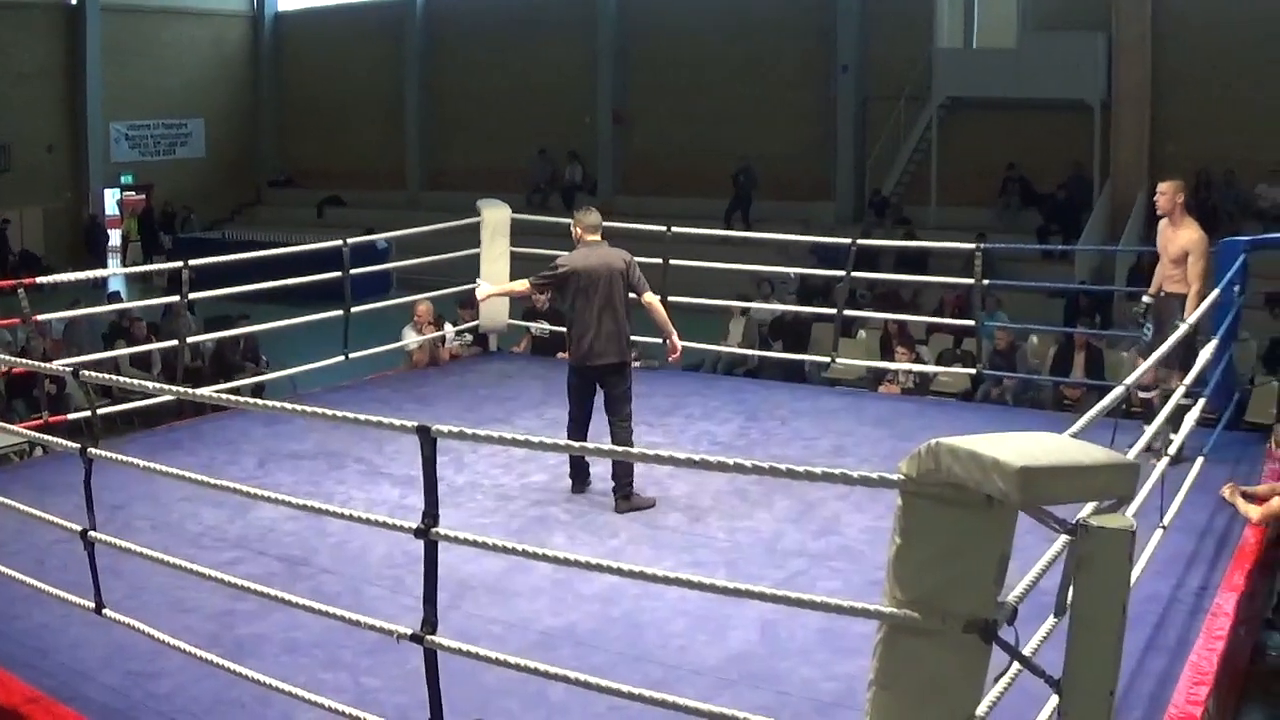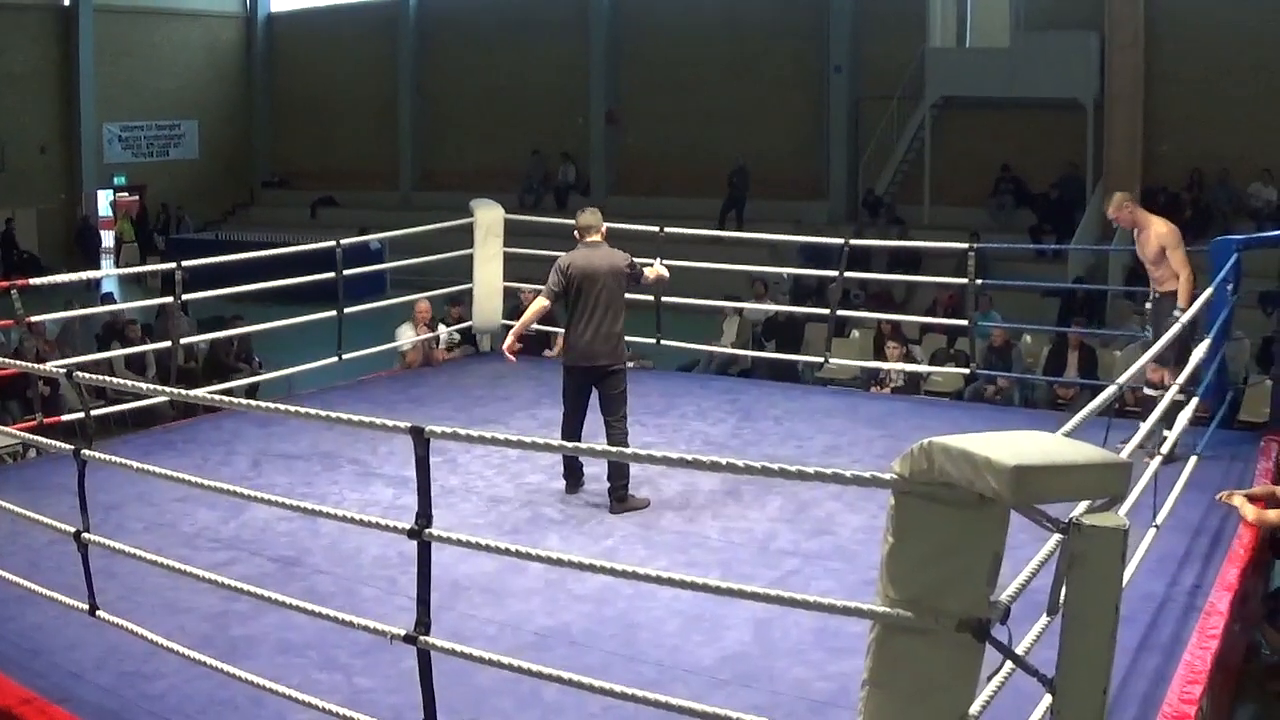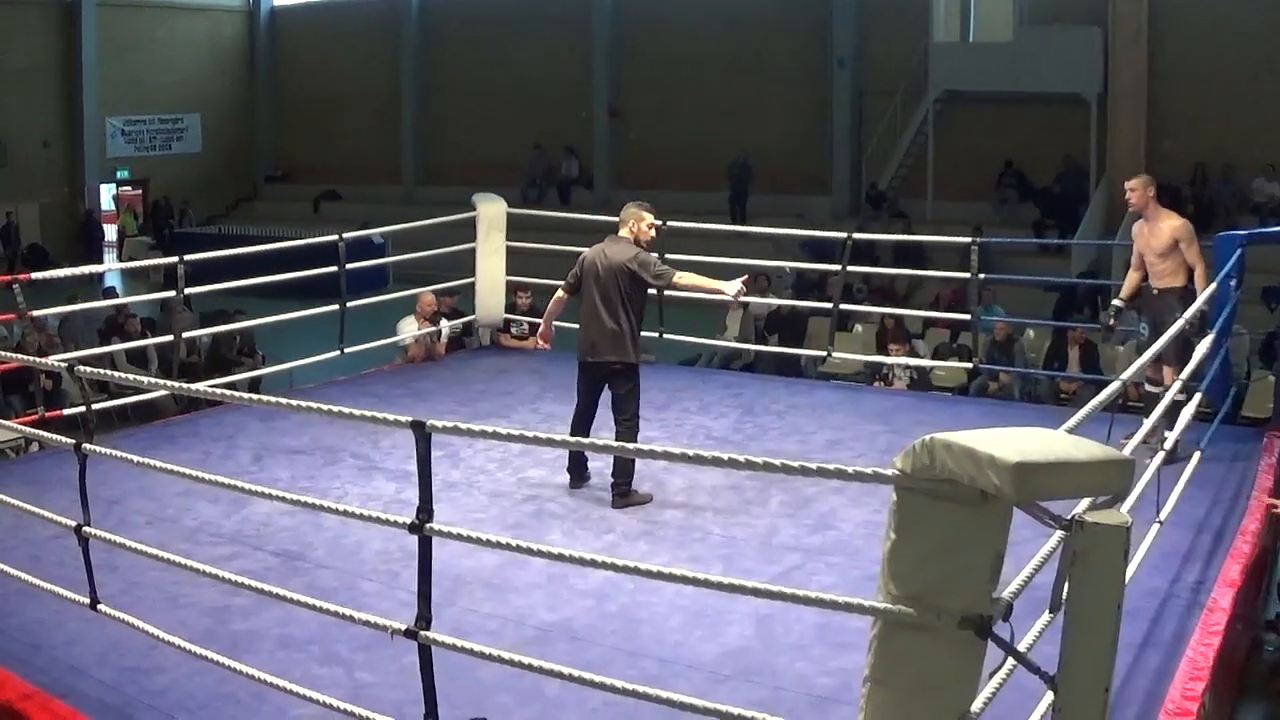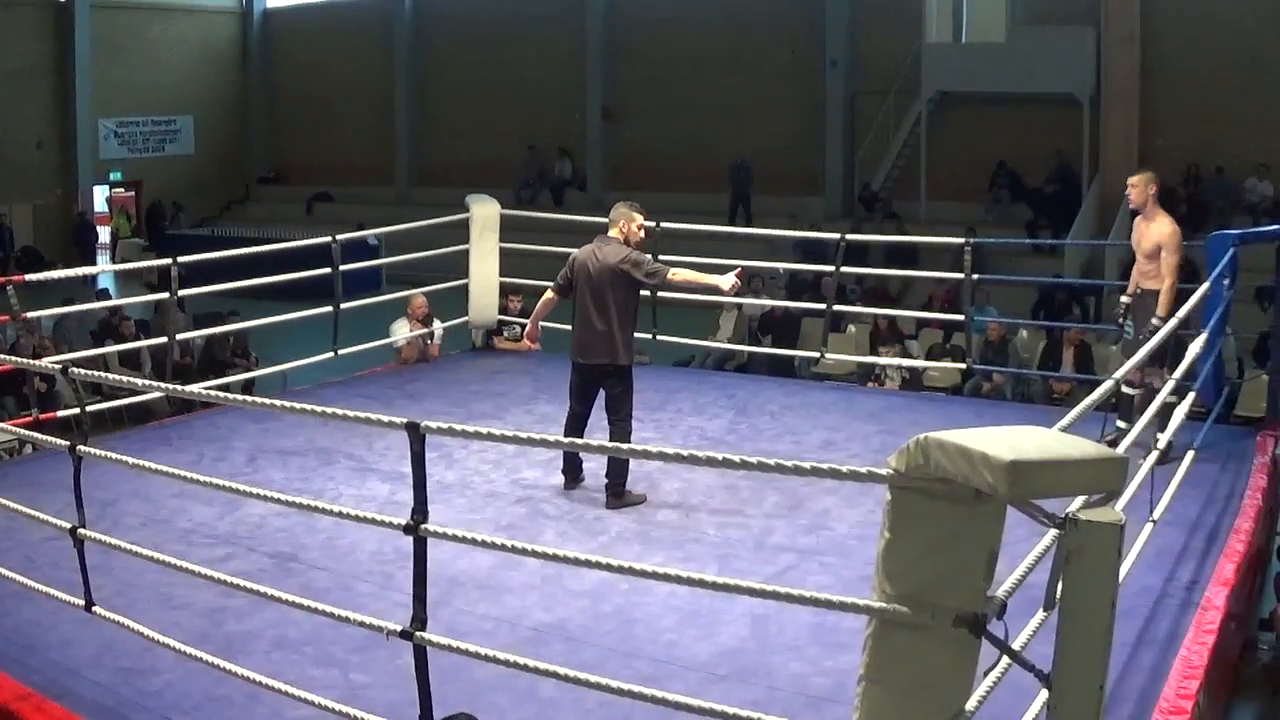
dt=1s
person 1, frame 1
left shoulder: (568, 263)
right shoulder: (622, 259)
left elbow: (527, 286)
right elbow: (649, 300)
left wrist: (492, 291)
right wrist: (671, 335)
left hip: (581, 357)
right hip: (616, 356)
left knee: (578, 420)
right knee: (620, 424)
left ankle: (579, 479)
right ankle: (624, 495)
person 1, frame 2
left shoulder: (567, 262)
right shoulder: (620, 260)
left elbow: (543, 303)
right elbow: (645, 275)
left wrist: (514, 334)
right wrist: (657, 271)
left hip: (576, 356)
right hip: (611, 357)
left knee: (572, 420)
right knee: (616, 426)
left ankle: (572, 479)
right ankle: (619, 496)
person 1, frame 3
left shoulder: (590, 255)
right shoulder: (636, 259)
left elbow: (561, 295)
right elbow: (679, 279)
left wrist: (545, 325)
right wrist: (723, 286)
left hip: (589, 352)
right hip: (621, 354)
left knee: (583, 413)
right knee: (626, 423)
left ankle: (576, 473)
right ankle: (622, 492)
person 1, frame 4
left shoulder: (580, 256)
right shoulder: (629, 259)
left elbow: (551, 296)
right elbow: (674, 276)
left wrist: (532, 324)
right wrist: (717, 280)
left hip: (582, 354)
right hip: (615, 356)
left knee: (577, 414)
right knee: (619, 423)
left ankle: (571, 475)
right ankle: (616, 492)
person 2, frame 1
left shoulder: (1195, 237)
right shoulder: (1162, 225)
left elbow: (1196, 286)
left wrist: (1184, 325)
right wrist: (1147, 299)
left hip: (1181, 305)
right hip: (1162, 301)
left knee: (1177, 378)
right ankle: (1154, 435)
person 2, frame 2
left shoulder: (1164, 231)
right shoulder: (1138, 233)
left elbow: (1186, 275)
left wrist: (1179, 315)
right wrist: (1151, 306)
left hip: (1175, 304)
right hip: (1160, 302)
left knee: (1171, 374)
right knee: (1153, 372)
left ankle: (1171, 438)
person 2, frame 3
left shoulder: (1177, 226)
right shoulder: (1137, 229)
left elbow: (1199, 267)
left wrist: (1200, 309)
right wrist: (1117, 304)
left hip: (1176, 300)
right hip: (1151, 298)
left knee: (1172, 373)
right knee: (1152, 368)
left ankle: (1169, 439)
person 2, frame 4
left shoulder: (1168, 230)
right shoulder: (1138, 222)
left elbow: (1170, 281)
left wrist: (1157, 322)
right wrist: (1124, 300)
left hip: (1157, 302)
right hip: (1137, 298)
left knee: (1159, 373)
right knee: (1132, 368)
left ankle: (1163, 440)
right ankle: (1122, 428)
